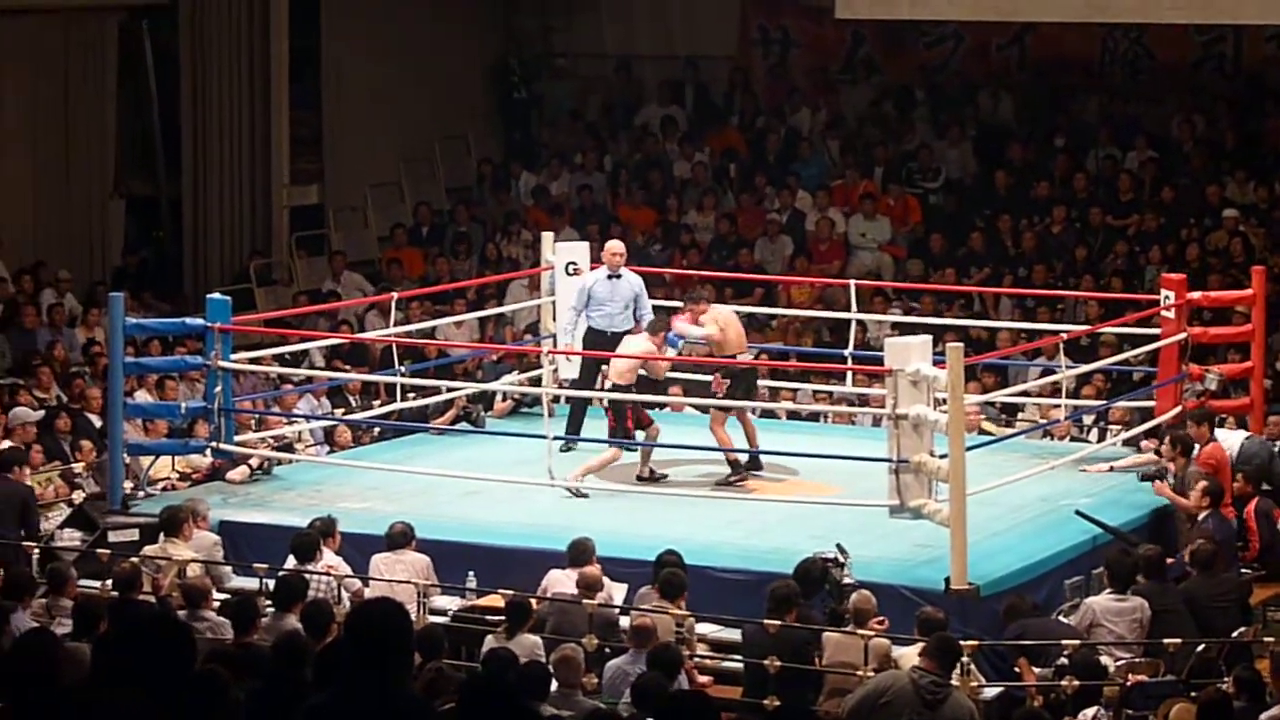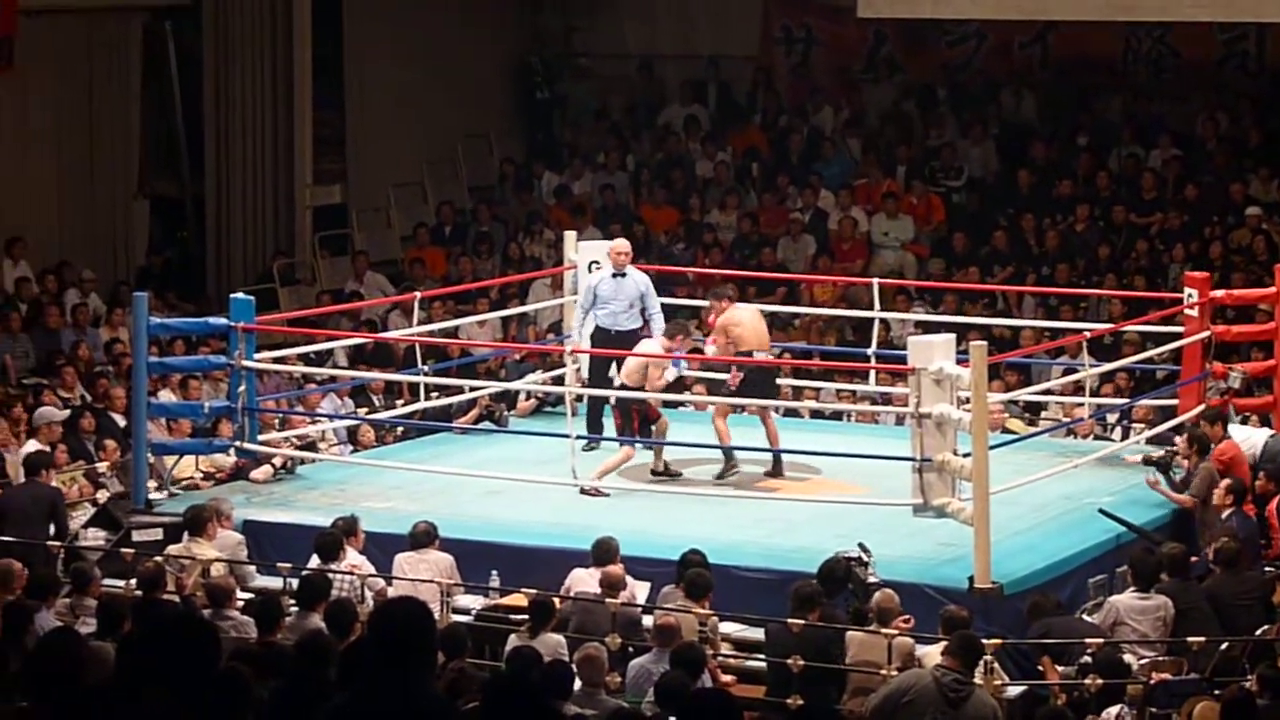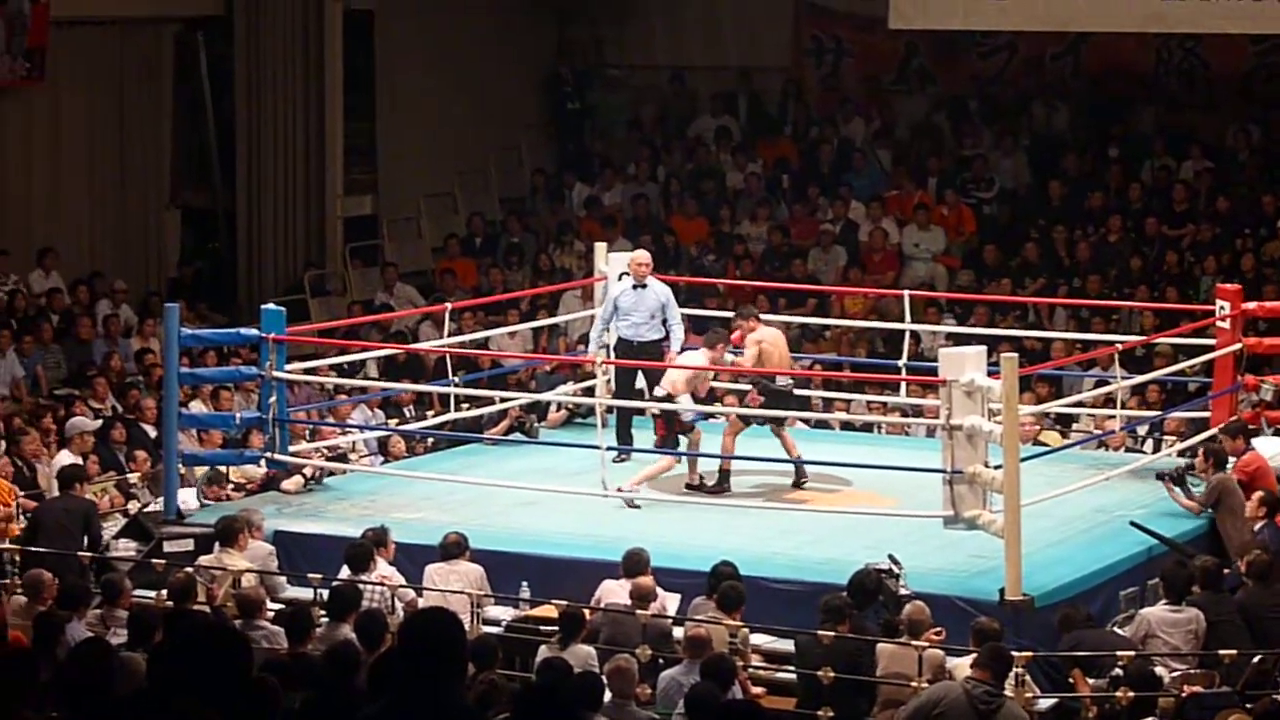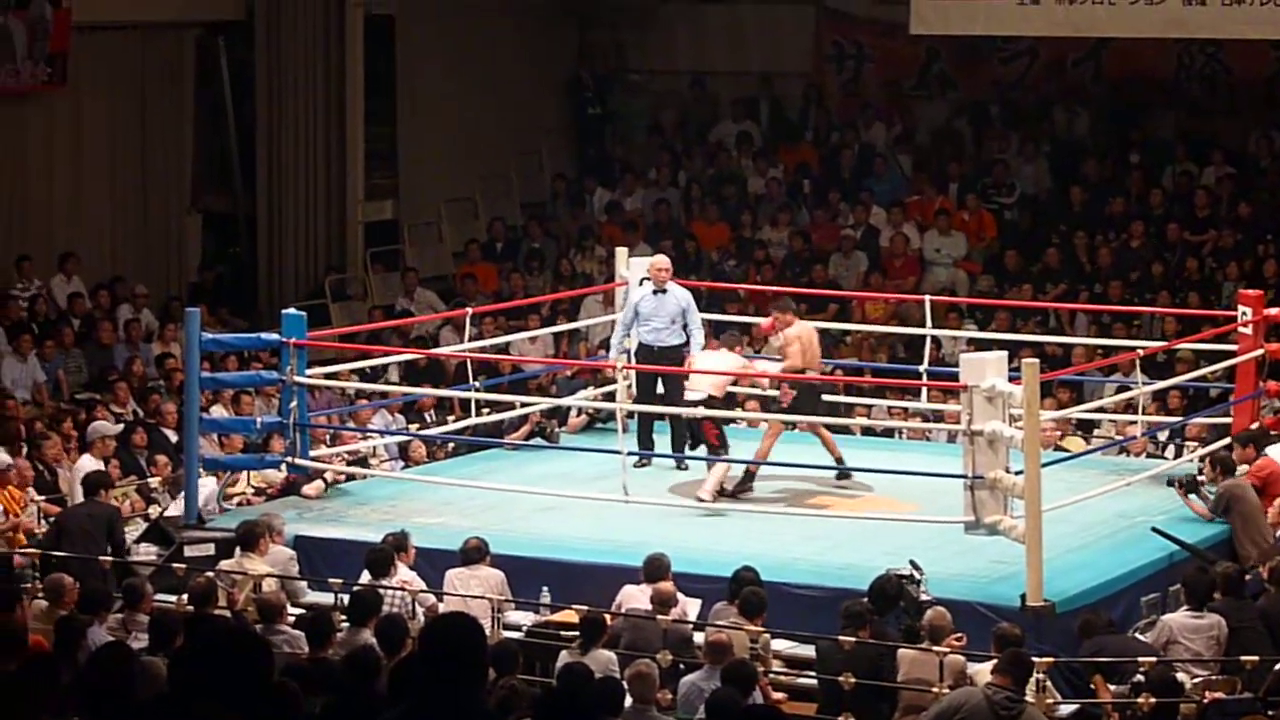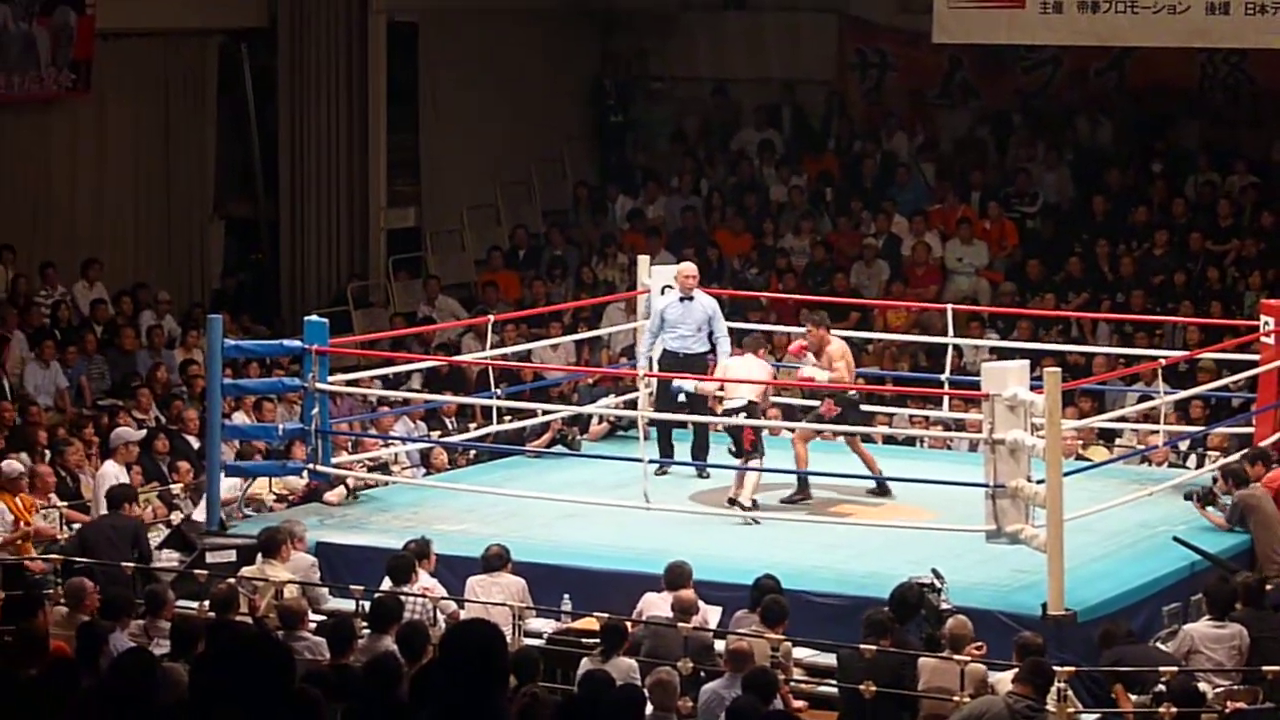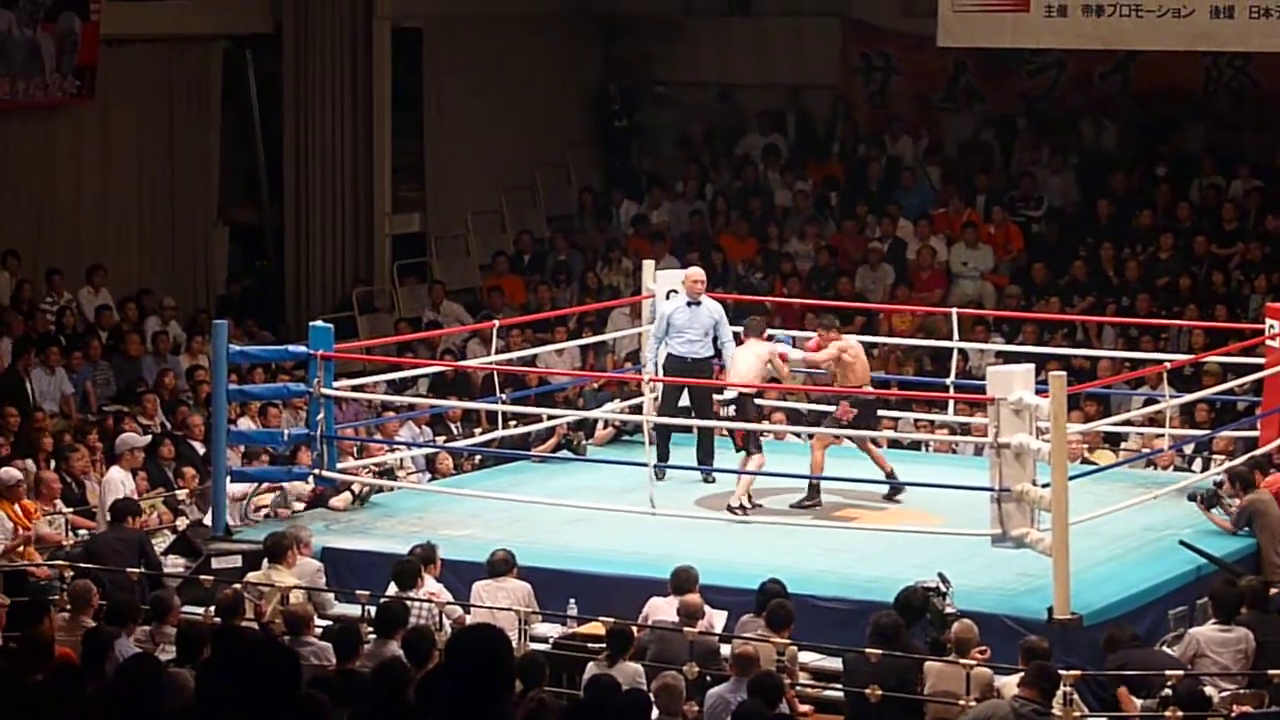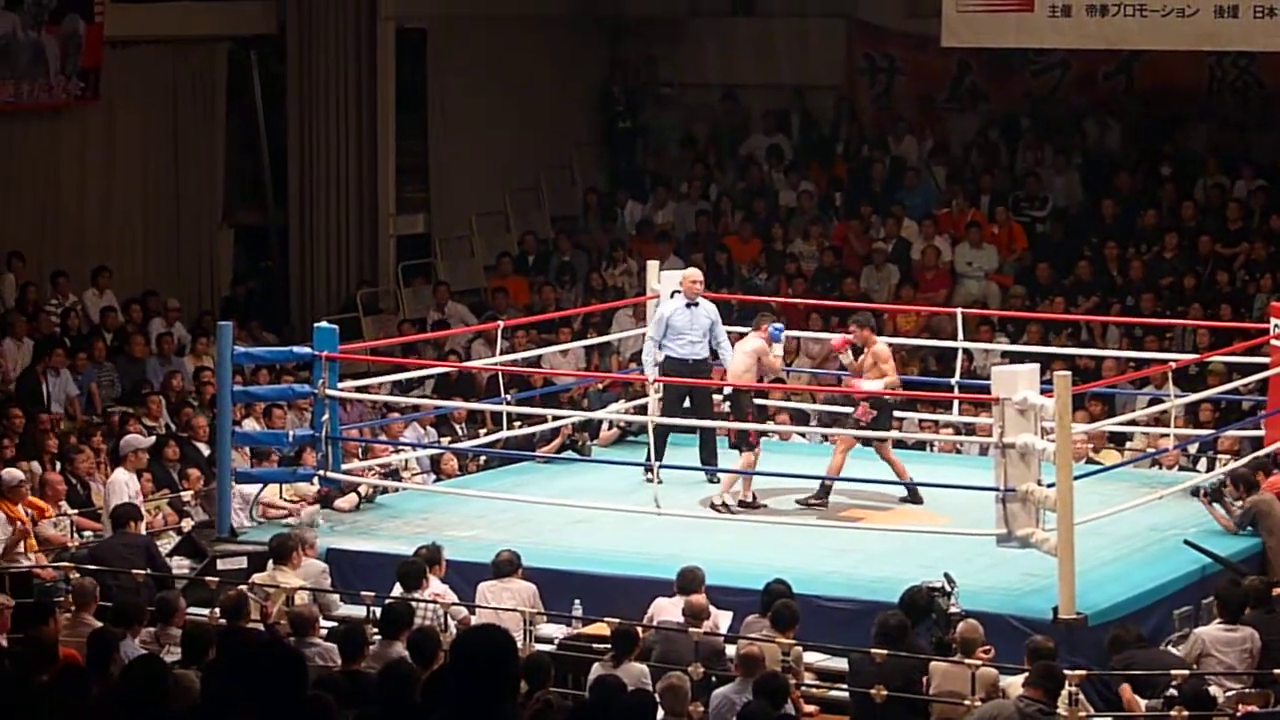
dt=0.2s
person 1, frame 1
left shoulder: (635, 281)
right shoulder: (591, 280)
left elbow: (645, 313)
right elbow: (575, 311)
right wrist: (569, 339)
left hip: (621, 339)
right hip: (595, 337)
right knee: (583, 386)
right ankle: (572, 436)
person 1, frame 2
left shoulder: (642, 280)
right shoulder: (596, 279)
left elbow: (654, 312)
right elbow: (583, 309)
left wrist: (657, 340)
right wrist: (576, 337)
left hip: (629, 337)
right hip: (602, 336)
right knee: (596, 386)
right ankle: (594, 436)
person 1, frame 3
left shoulder: (663, 291)
right shoulder: (617, 291)
left elbow: (675, 323)
right elbow: (602, 321)
left wrist: (674, 349)
right wrist: (593, 348)
left hip: (652, 348)
right hip: (625, 347)
right knee: (623, 397)
right ankle: (624, 448)
person 1, frame 4
left shoulder: (683, 296)
right shoulder: (637, 296)
left elbow: (695, 327)
right elbow: (623, 326)
left wrist: (694, 353)
right wrist: (614, 354)
left hip: (672, 354)
right hip: (646, 352)
left knee: (676, 403)
right knee: (644, 403)
left ankle: (679, 454)
right ankle: (646, 453)
person 1, frame 5
left shoulder: (709, 304)
right shoulder: (663, 304)
left elbow: (721, 336)
right elbow: (651, 334)
left wrist: (722, 363)
right wrist: (642, 362)
left hip: (696, 361)
right hip: (669, 360)
left knee: (699, 412)
right knee: (662, 410)
left ankle: (700, 462)
right ankle: (665, 459)
person 1, frame 6
left shoulder: (715, 308)
right shoulder: (669, 307)
left elbow: (726, 341)
right elbow: (655, 338)
right wrist: (649, 367)
left hip: (702, 366)
right hip: (675, 364)
left knee: (705, 417)
right knee: (665, 414)
left ankle: (706, 467)
right ankle: (660, 463)
person 1, frame 7
left shoulder: (710, 309)
right shoulder: (667, 309)
left elbow: (721, 340)
right elbow: (651, 340)
left wrist: (731, 367)
right wrist: (649, 370)
left hip: (701, 367)
right hip: (675, 367)
left knee: (706, 418)
right knee: (667, 417)
left ankle: (711, 468)
right ankle: (651, 467)
person 2, frame 1
left shoulder: (706, 318)
right shoulder: (728, 311)
left elbow: (715, 336)
left wrist: (686, 329)
right wrist: (692, 327)
left hip: (729, 372)
right hip: (747, 367)
left knee: (716, 425)
right knee: (743, 414)
left ankle: (738, 471)
right ankle: (755, 460)
person 2, frame 2
left shoulder: (724, 320)
right shoulder: (754, 310)
left elbow: (717, 351)
left wrist: (709, 348)
left hip: (748, 368)
right hip: (768, 366)
left knee: (719, 416)
right knee: (766, 416)
left ankle: (730, 460)
right ankle: (777, 465)
person 2, frame 3
left shoulder: (754, 337)
right shoulder: (778, 334)
left elbow: (747, 365)
right wrist: (742, 343)
left hip: (766, 390)
right hip: (785, 390)
left knee: (730, 432)
right knee: (780, 431)
left ankle: (723, 481)
right ankle: (800, 470)
person 2, frame 4
left shoulder: (791, 332)
right shoulder: (810, 329)
left elbow: (795, 363)
right wrist: (776, 335)
left hip: (798, 386)
right hip: (813, 385)
left knee: (770, 435)
right knee: (816, 428)
left ankle: (746, 481)
right ankle: (843, 468)
person 2, frame 5
left shoulder: (832, 348)
right shoulder: (837, 344)
left elbow: (842, 377)
right elbow: (823, 369)
left wrist: (815, 373)
right wrist: (806, 355)
left hip: (837, 401)
right hip: (850, 400)
left knee: (798, 439)
right knee: (854, 443)
left ankle: (803, 489)
right ankle: (882, 485)
person 2, frame 6
left shoulder: (839, 346)
right shoulder: (851, 344)
left elbow: (815, 359)
right wrist: (819, 352)
left hip: (854, 402)
right hip: (864, 400)
left knee: (818, 444)
right knee: (865, 444)
left ankle: (813, 495)
right ankle: (895, 484)
person 2, frame 7
left shoulder: (879, 349)
right shoulder: (869, 348)
left elbow: (894, 381)
right elbow: (855, 371)
left wrist: (869, 386)
right wrist: (844, 353)
left hip: (873, 404)
right hip: (877, 404)
left knee: (841, 448)
right knee: (884, 452)
left ankle: (822, 495)
right ankle: (913, 492)
person 3, frame 1
left shoulder: (630, 338)
right shoulder: (649, 348)
right elbow: (660, 373)
left hip: (624, 395)
right hip: (618, 398)
left knee: (653, 430)
right knee: (615, 452)
left ankle: (644, 472)
right ankle: (573, 478)
person 3, frame 2
left shoulder: (649, 342)
right shoulder: (657, 353)
right elbow: (653, 387)
right wrist: (671, 374)
left hip: (634, 394)
right hip: (626, 396)
left knee: (661, 423)
right knee: (628, 451)
left ankle: (658, 466)
right ankle: (591, 482)
person 3, frame 3
left shoulder: (690, 354)
right shoulder: (701, 362)
left elbow: (701, 392)
right elbow: (678, 387)
right wrist: (687, 408)
left hip: (670, 403)
right hip: (666, 404)
left knee: (695, 436)
right knee: (670, 460)
left ankle: (694, 480)
right ankle: (628, 487)
person 3, frame 4
left shoulder: (700, 355)
right shoulder: (740, 361)
right elbow: (764, 383)
left hip: (690, 405)
right hip: (706, 408)
left knee: (714, 446)
right knee: (722, 459)
left ankle: (713, 487)
right ankle: (706, 494)
person 3, frame 5
left shoulder: (728, 363)
right shoulder: (767, 368)
left elbow: (710, 388)
right elbow: (764, 402)
left wrist: (687, 384)
left hip: (730, 413)
right hip: (748, 413)
left knee: (747, 456)
right knee: (755, 460)
left ankle: (735, 495)
right ankle: (745, 502)
person 3, frame 6
left shoulder: (736, 351)
right shoulder: (767, 348)
right elbow: (784, 374)
right wrist: (783, 357)
left hip: (733, 403)
right hip: (743, 404)
left knee: (751, 453)
right knee: (757, 458)
left ankle: (741, 497)
right ankle: (735, 500)
person 3, frame 7
left shoulder: (745, 344)
right shoulder: (759, 344)
left elbow: (762, 370)
right elbow: (775, 369)
left wrist: (773, 346)
right wrist: (778, 345)
left hip: (742, 399)
right hip: (740, 400)
left knee: (754, 450)
right knee: (747, 457)
left ankle: (746, 497)
right ankle: (720, 498)
